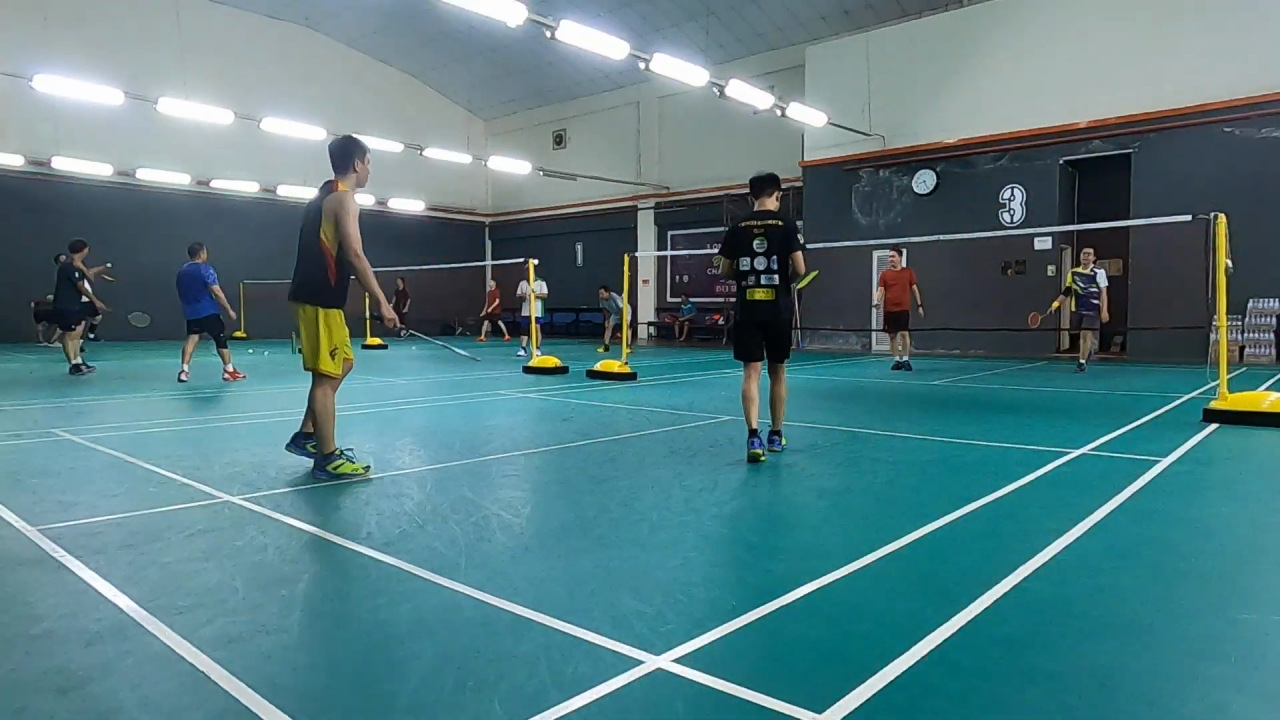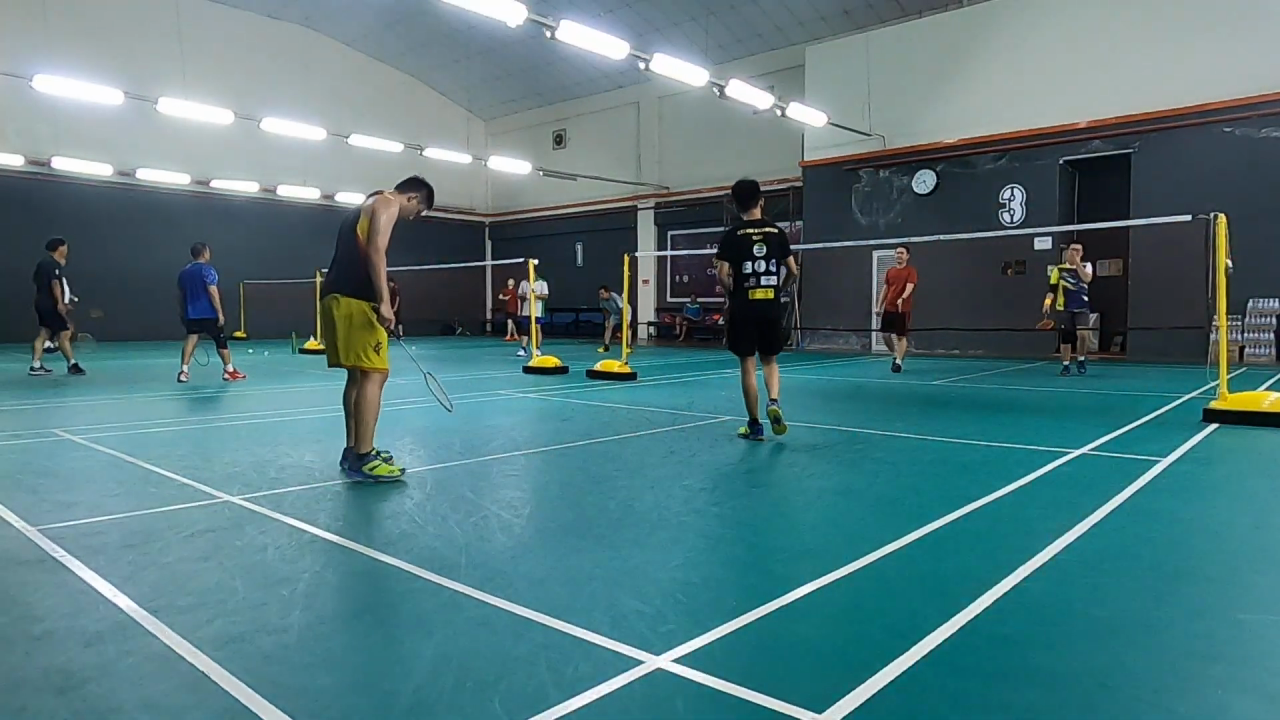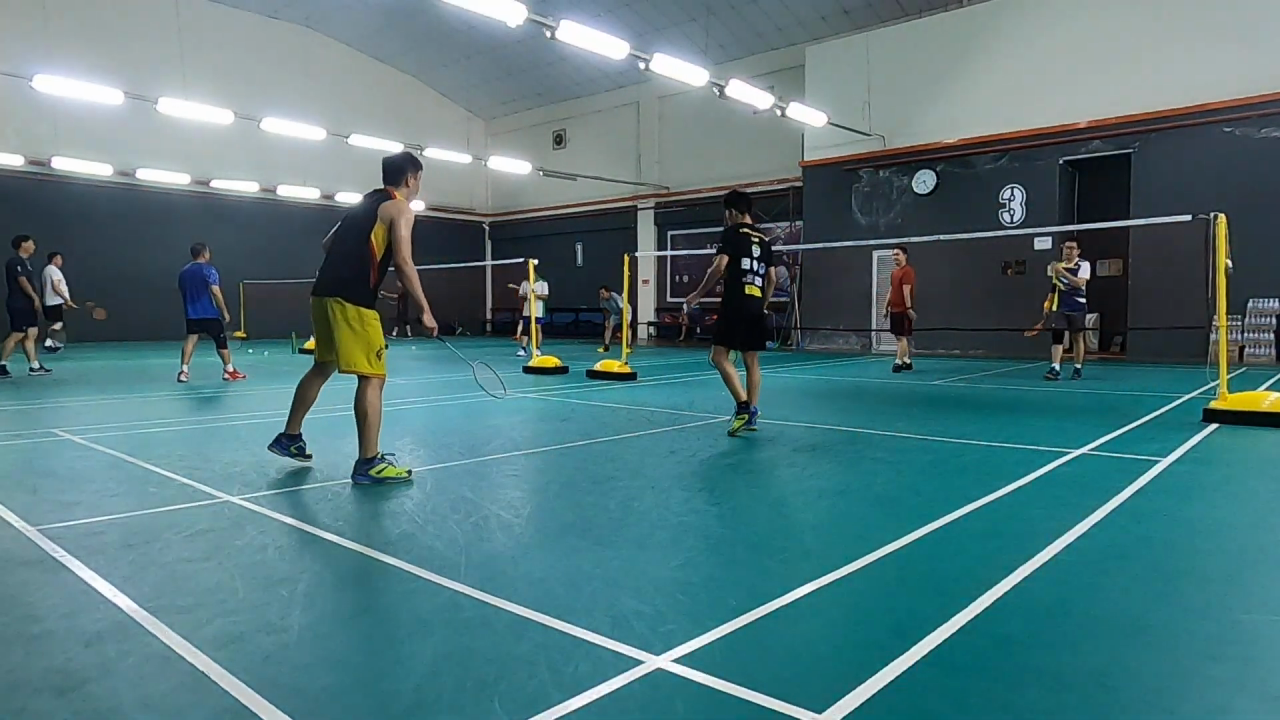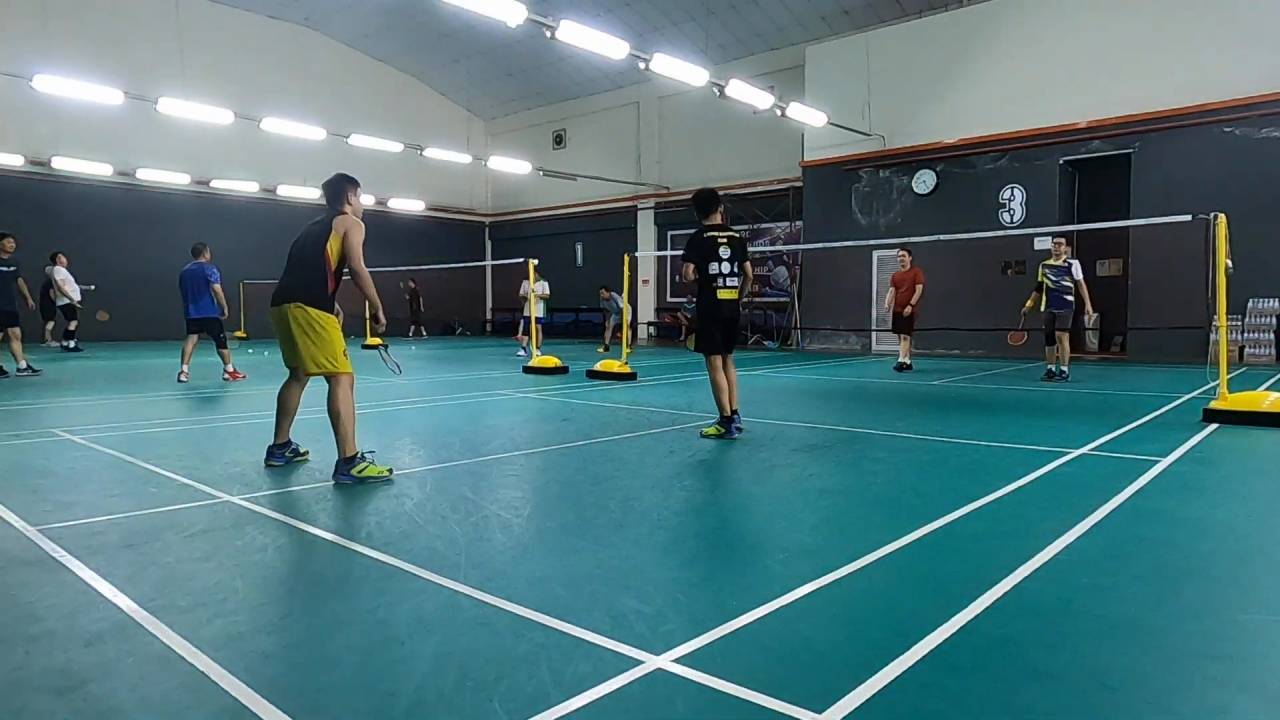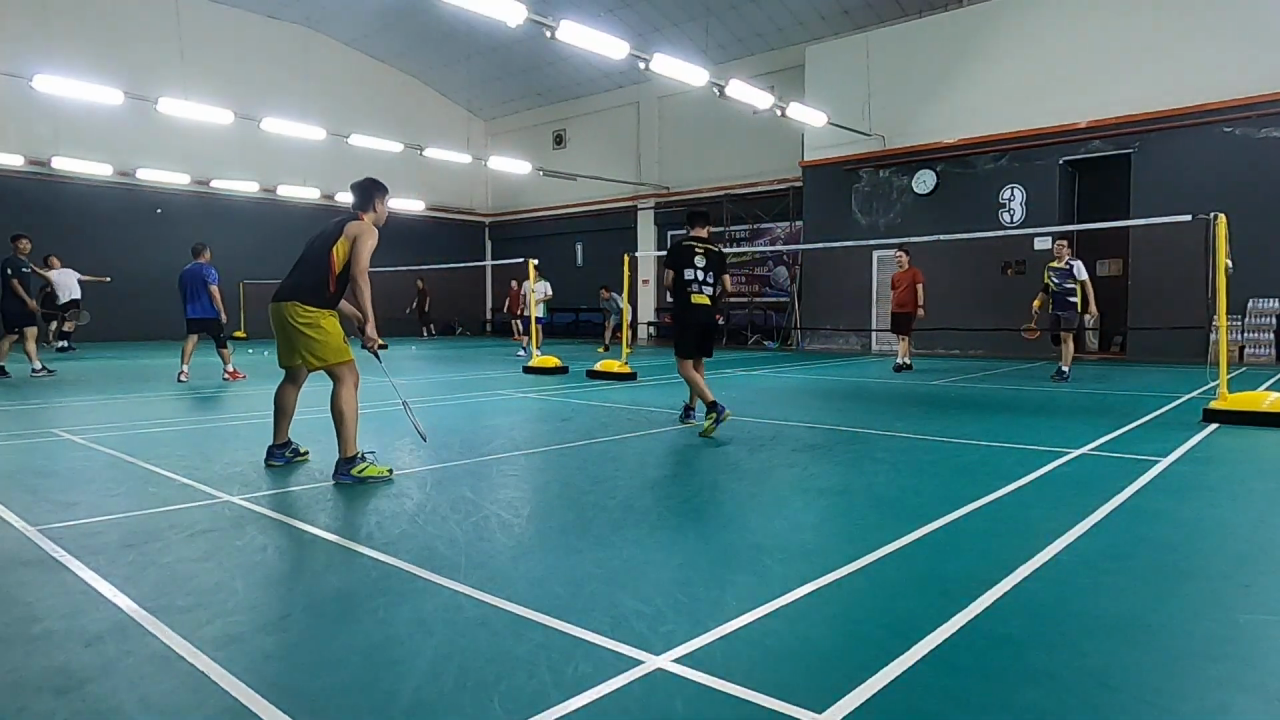
dt=0.7s
person 1, frame 1
left shoulder: (324, 197)
right shoulder: (343, 199)
right elbow: (355, 255)
right wrist: (382, 303)
left hip: (314, 297)
right hip: (321, 301)
left knee: (340, 365)
right knee: (327, 376)
left ankle: (308, 434)
right ankle: (327, 458)
person 1, frame 2
left shoulder: (367, 206)
right shoulder: (387, 204)
right elbow: (375, 253)
right wrist: (384, 301)
left hip: (335, 296)
right hip: (353, 299)
left knee: (359, 375)
right knee: (373, 374)
left ankle: (355, 450)
right ankle: (363, 459)
person 1, frame 3
left shoulder: (364, 205)
right shoulder: (400, 209)
left elbow: (327, 244)
right elbow: (403, 262)
right wrist: (424, 310)
left hip: (324, 295)
right hip: (353, 302)
left knee: (322, 368)
right knee: (372, 378)
left ankle: (289, 437)
right ankle: (368, 463)
person 1, frame 4
left shoulder: (316, 226)
right shoulder: (351, 223)
right elbow: (357, 268)
left wrist: (327, 300)
right wrist: (377, 309)
left hip: (282, 305)
right hip: (309, 309)
left knee: (299, 375)
right knee: (341, 378)
left ankle: (280, 447)
right ankle: (349, 462)
person 1, frame 5
left shoulder: (338, 227)
right shoulder: (366, 229)
right elbow: (358, 275)
left wrist: (355, 316)
right wrist: (369, 323)
left hip: (283, 303)
right hip: (307, 309)
left knee: (295, 375)
right knee: (347, 377)
left ankle: (280, 447)
right ankle: (349, 462)
person 2, frame 1
left shoulder: (737, 228)
right shoulder: (786, 225)
left elbow: (725, 270)
right elbow: (799, 269)
right wrist: (784, 280)
left hip: (747, 309)
right hip: (778, 309)
left knee: (751, 373)
right knee: (777, 371)
left ankle: (754, 436)
right ankle: (776, 434)
person 2, frame 2
left shoulder: (732, 236)
right shoulder: (777, 233)
left elbow: (722, 275)
right elbow: (792, 271)
left wrist: (734, 297)
left hip: (744, 308)
right hip: (771, 307)
left knee: (748, 366)
right knee: (770, 361)
left ankle: (755, 424)
right ankle: (774, 404)
person 2, frame 3
left shoulder: (732, 233)
right shoulder: (764, 240)
left elbow: (719, 267)
right elbow: (772, 279)
left wrist: (698, 293)
left hip: (736, 304)
right hip: (756, 306)
left knee: (720, 356)
right knee: (752, 361)
left ankle: (745, 406)
right ankle: (750, 411)
person 2, frame 4
left shoulder: (698, 238)
right shoulder: (737, 237)
left elbow: (687, 275)
right elbow: (748, 275)
left wrist: (701, 278)
left hip: (710, 308)
right hip: (732, 308)
left knee: (714, 364)
right knee: (727, 361)
left ankle: (726, 422)
right ankle: (734, 415)
person 2, frame 5
left shoulder: (678, 248)
right shoulder: (716, 252)
left elbow: (668, 282)
right elbow: (727, 288)
left hip: (686, 313)
right hip: (708, 314)
left knee: (685, 367)
right knee: (697, 364)
left ankle: (714, 406)
right ankle: (690, 409)
